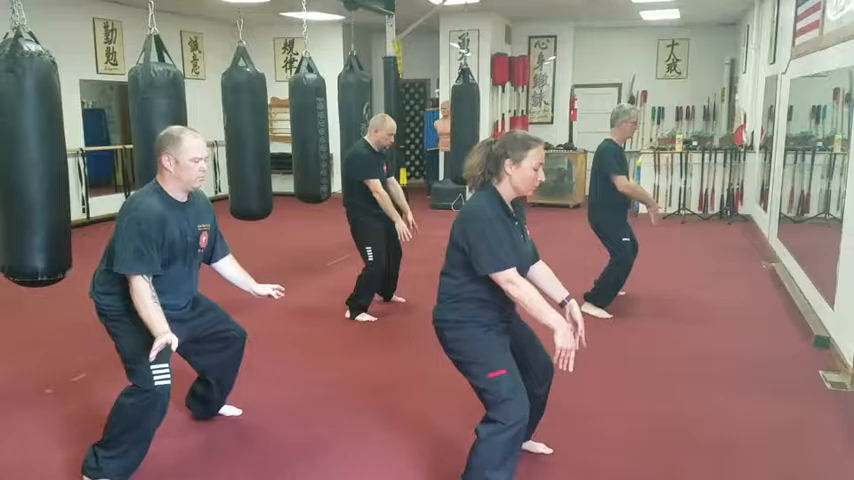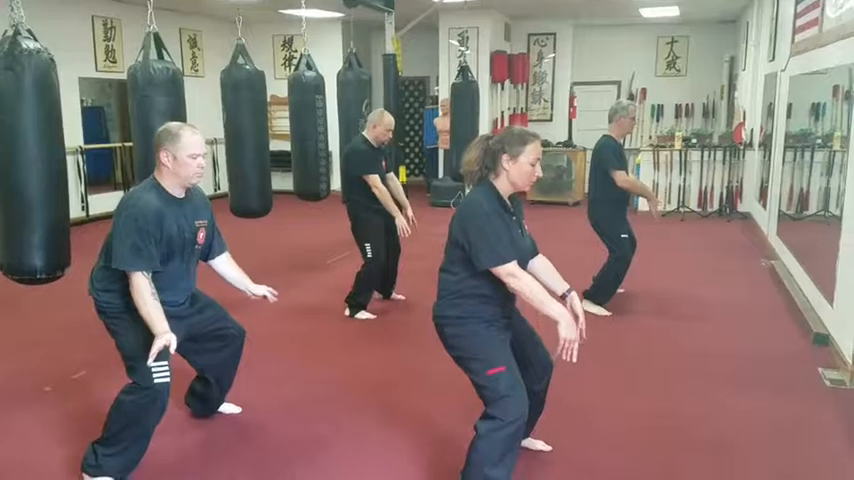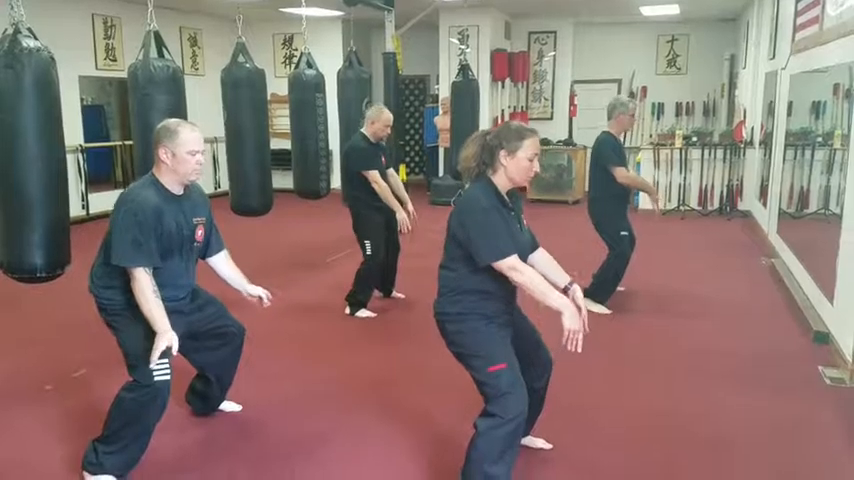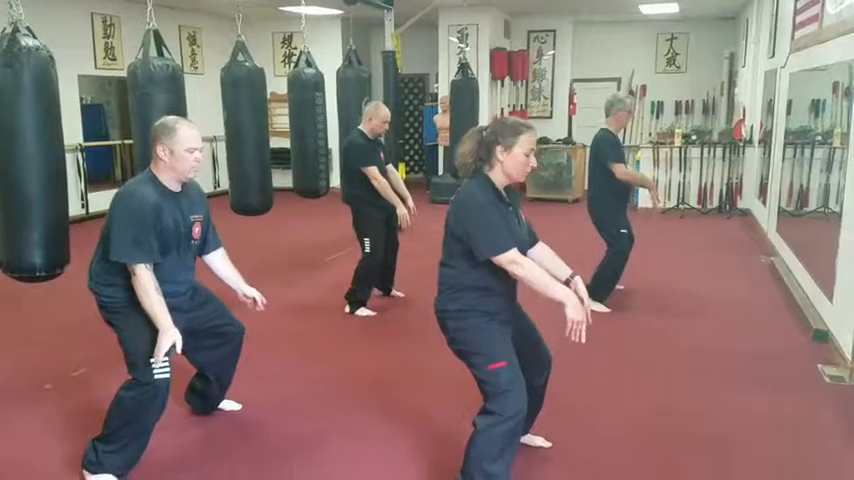
dt=0.1s
person 1, frame 1
left shoulder: (199, 203)
right shoulder: (144, 212)
left elbow: (220, 257)
right elbow: (139, 282)
left wrist: (254, 286)
right wrist: (162, 331)
left hip: (181, 301)
right hip: (129, 308)
left knee: (231, 338)
right knee: (154, 387)
left ankle: (205, 403)
person 1, frame 2
left shoulder: (197, 199)
right shoulder: (142, 208)
left elbow: (216, 254)
right elbow: (138, 279)
left wrist: (250, 286)
right wrist: (162, 331)
left hip: (180, 298)
right hip: (128, 304)
left knee: (229, 336)
right knee: (154, 384)
left ankle: (205, 401)
person 1, frame 3
left shoulder: (196, 196)
right shoulder: (140, 204)
left elbow: (215, 251)
right elbow: (139, 275)
left wrist: (245, 286)
right wrist: (163, 328)
left hip: (181, 294)
right hip: (127, 300)
left knee: (229, 333)
right knee: (153, 381)
left ankle: (205, 399)
person 1, frame 4
left shoulder: (193, 193)
right shoulder: (138, 200)
left elbow: (211, 249)
right elbow: (140, 272)
left wrist: (241, 286)
right wrist: (166, 327)
left hip: (181, 291)
right hip: (127, 297)
left knee: (228, 332)
right knee: (153, 378)
left ankle: (204, 398)
person 2, frame 1
left shoulder: (513, 208)
right shoulder: (480, 215)
left elbow: (533, 264)
right elbow: (510, 281)
left wrist: (568, 302)
right wrist: (557, 325)
left hip: (499, 314)
right hip: (468, 323)
left knee: (539, 371)
right knee: (510, 408)
left ankle: (518, 437)
person 2, frame 2
left shoulder: (510, 203)
right shoulder: (478, 210)
left elbow: (533, 258)
right elbow: (511, 274)
left wrist: (568, 295)
right wrist: (560, 316)
left hip: (499, 310)
right hip: (468, 319)
left knee: (538, 368)
right knee: (509, 405)
left ankle: (517, 435)
person 2, frame 3
left shoulder: (509, 199)
right shoulder: (476, 205)
left elbow: (534, 251)
right elbow: (513, 268)
left wrist: (571, 287)
right wrist: (563, 306)
left hip: (500, 307)
right hip: (469, 315)
left knee: (538, 366)
right knee: (508, 401)
left ankle: (516, 433)
person 2, frame 4
left shoulder: (507, 195)
right shoulder: (473, 202)
left elbow: (534, 246)
right elbow: (513, 262)
left wrist: (572, 279)
right wrist: (565, 297)
left hip: (500, 305)
right hip: (470, 313)
left knee: (537, 364)
right knee: (508, 399)
left ankle: (515, 432)
person 3, frame 1
left shoulder: (615, 149)
right shoulder: (608, 150)
left elbow: (626, 182)
right elbow: (623, 186)
left wrist: (647, 201)
right wrist: (650, 203)
left hip: (613, 212)
right hip: (604, 214)
left knee: (630, 249)
right knee: (623, 257)
left ankle: (607, 286)
right ankle: (592, 301)
person 3, frame 2
left shoulder: (614, 144)
right shoulder: (606, 146)
left elbow: (626, 177)
right elbow: (622, 181)
left wrist: (647, 194)
right wrist: (650, 196)
left hip: (612, 209)
right hip: (603, 210)
left knee: (629, 246)
right knee: (621, 254)
left ankle: (605, 283)
right ankle: (592, 299)
person 3, frame 3
left shoulder: (612, 141)
right shoulder: (606, 142)
left elbow: (625, 173)
right elbow: (622, 177)
left wrist: (646, 188)
right wrist: (650, 190)
left hip: (613, 206)
right hip: (604, 207)
left knee: (627, 243)
right knee: (621, 251)
left ankle: (605, 282)
right ankle: (592, 298)
person 3, frame 4
left shoulder: (611, 138)
right shoulder: (604, 139)
left elbow: (624, 171)
right elbow: (621, 173)
left wrist: (645, 183)
right wrist: (650, 185)
left hip: (612, 203)
right hip: (604, 204)
left knee: (626, 242)
right knee: (619, 248)
left ankle: (605, 280)
right ankle: (592, 296)
person 4, frame 1
left shoulder: (380, 153)
right shoulder: (360, 155)
left elbow: (392, 184)
right elbow: (377, 191)
left wrist: (407, 212)
right wrist: (397, 220)
left hip: (379, 212)
right hip: (362, 215)
left knee: (394, 252)
right knee: (376, 262)
left ankle: (386, 292)
right ankle: (355, 308)
person 4, frame 2
left shoulder: (378, 149)
right shoulder: (359, 150)
left elbow: (392, 179)
right elbow: (376, 186)
left wrist: (407, 207)
right wrist: (397, 215)
left hip: (380, 208)
right hip: (363, 211)
left knee: (393, 249)
right knee: (375, 258)
left ankle: (385, 290)
right ankle: (355, 305)
person 4, frame 3
left shoulder: (377, 145)
right shoulder: (358, 147)
left elbow: (391, 175)
right elbow: (376, 182)
left wrist: (407, 202)
right wrist: (398, 210)
left hip: (381, 206)
right hip: (365, 209)
left knee: (392, 247)
right knee: (374, 256)
left ankle: (385, 288)
right ankle: (355, 304)
person 4, frame 4
left shoulder: (376, 142)
right shoulder: (356, 144)
left elbow: (391, 171)
right elbow: (376, 179)
left wrist: (407, 198)
right wrist: (398, 205)
left hip: (382, 203)
right hip: (365, 206)
left knee: (391, 245)
right knee: (373, 253)
left ankle: (384, 286)
right ankle: (354, 302)
